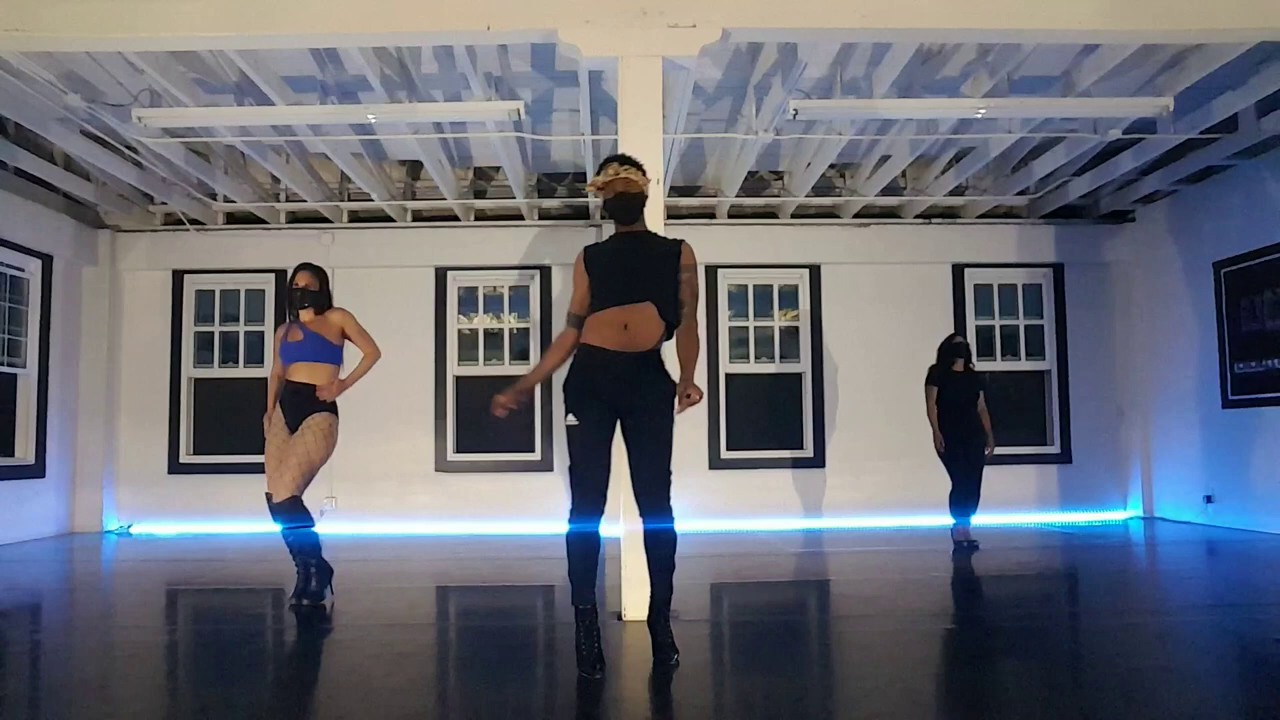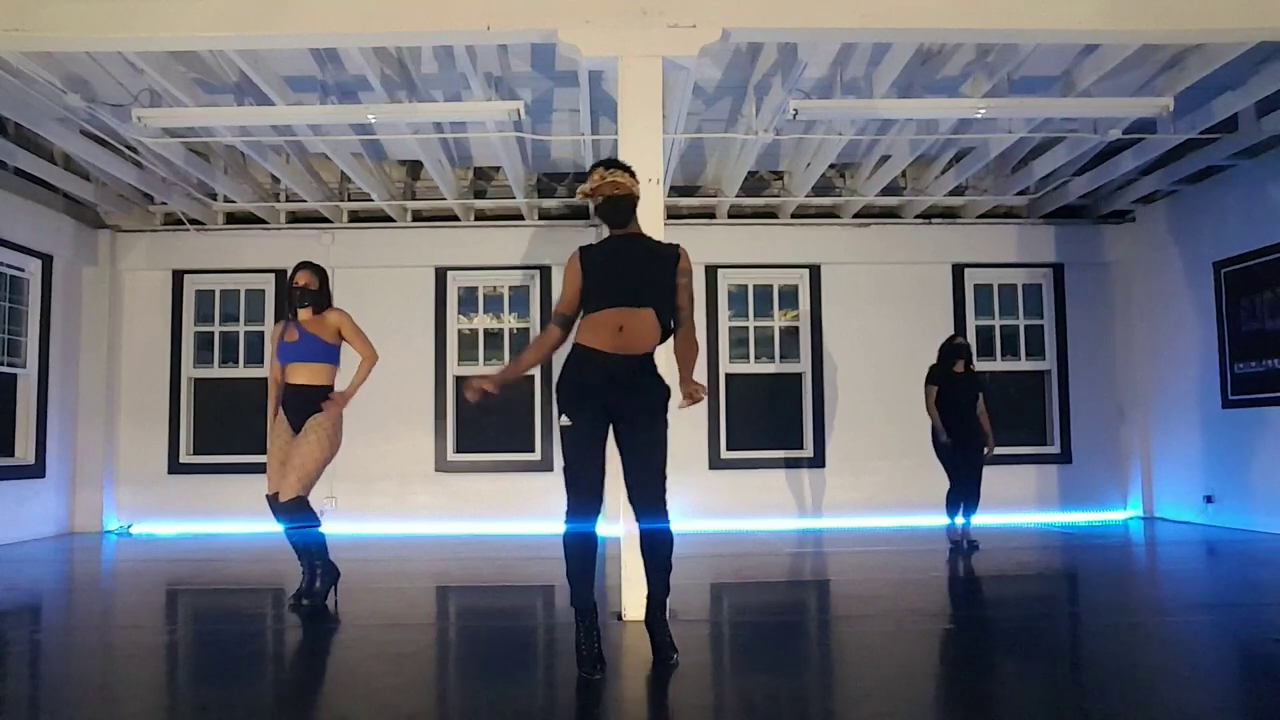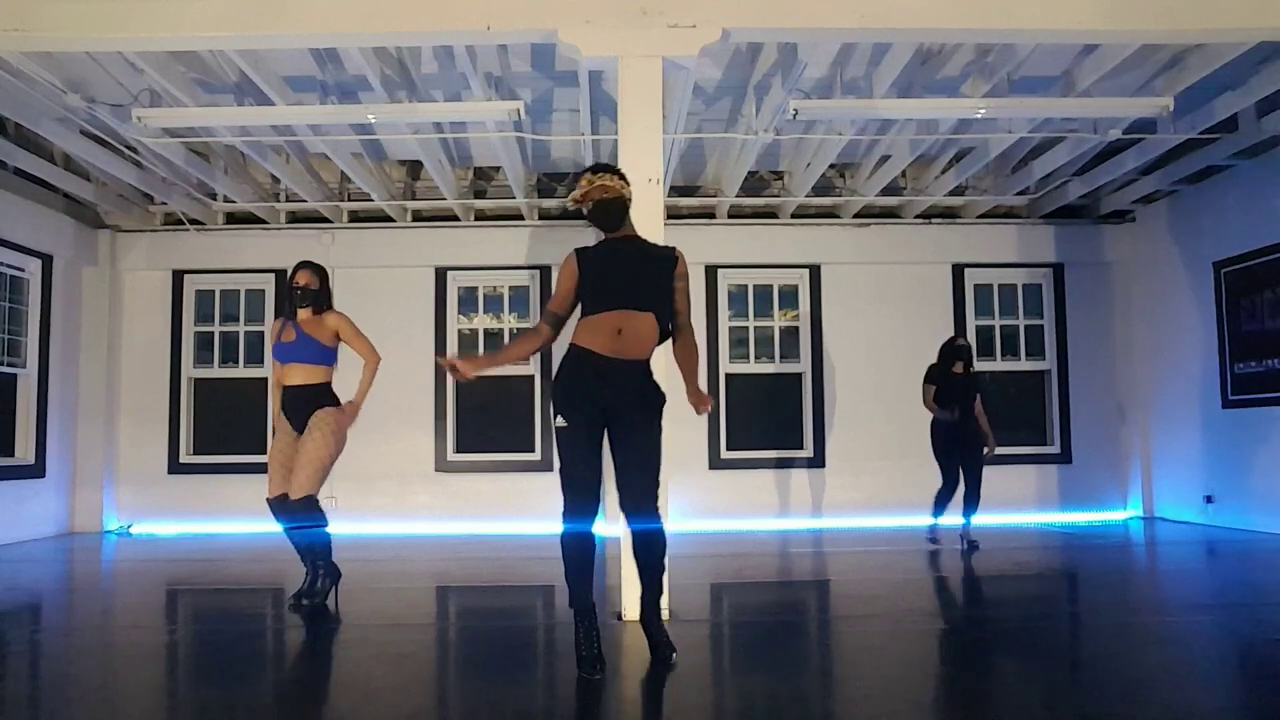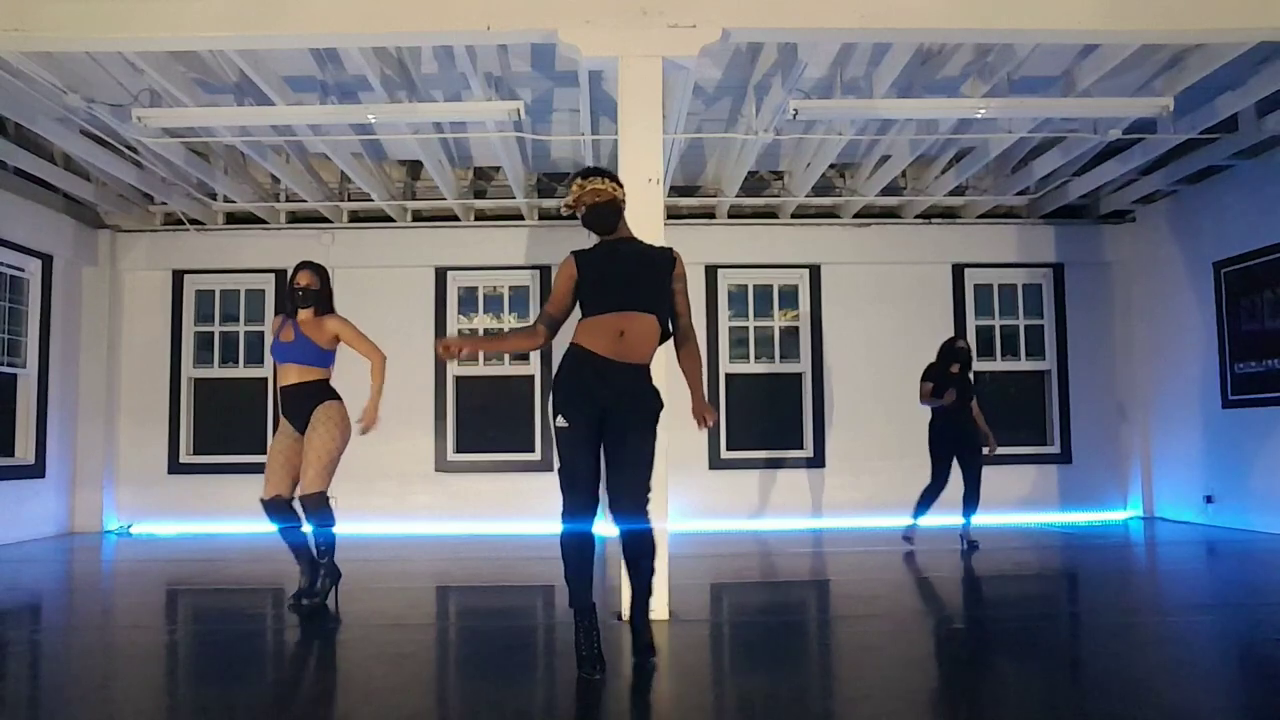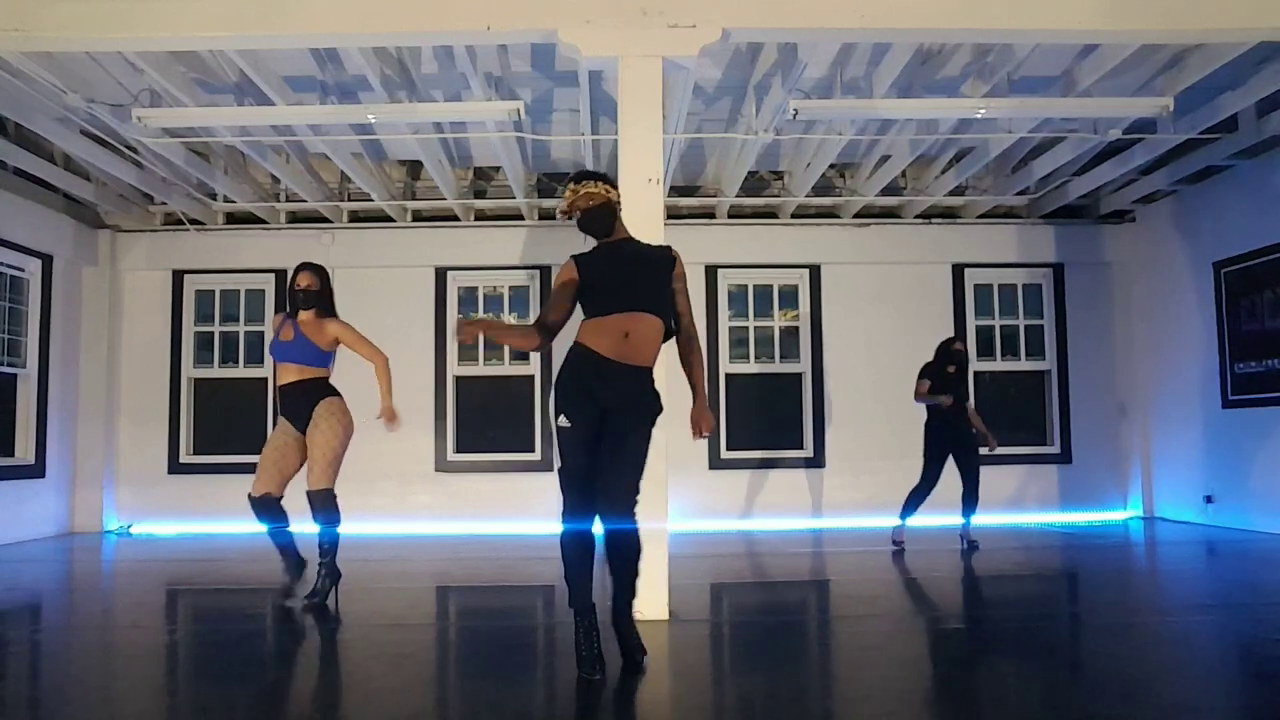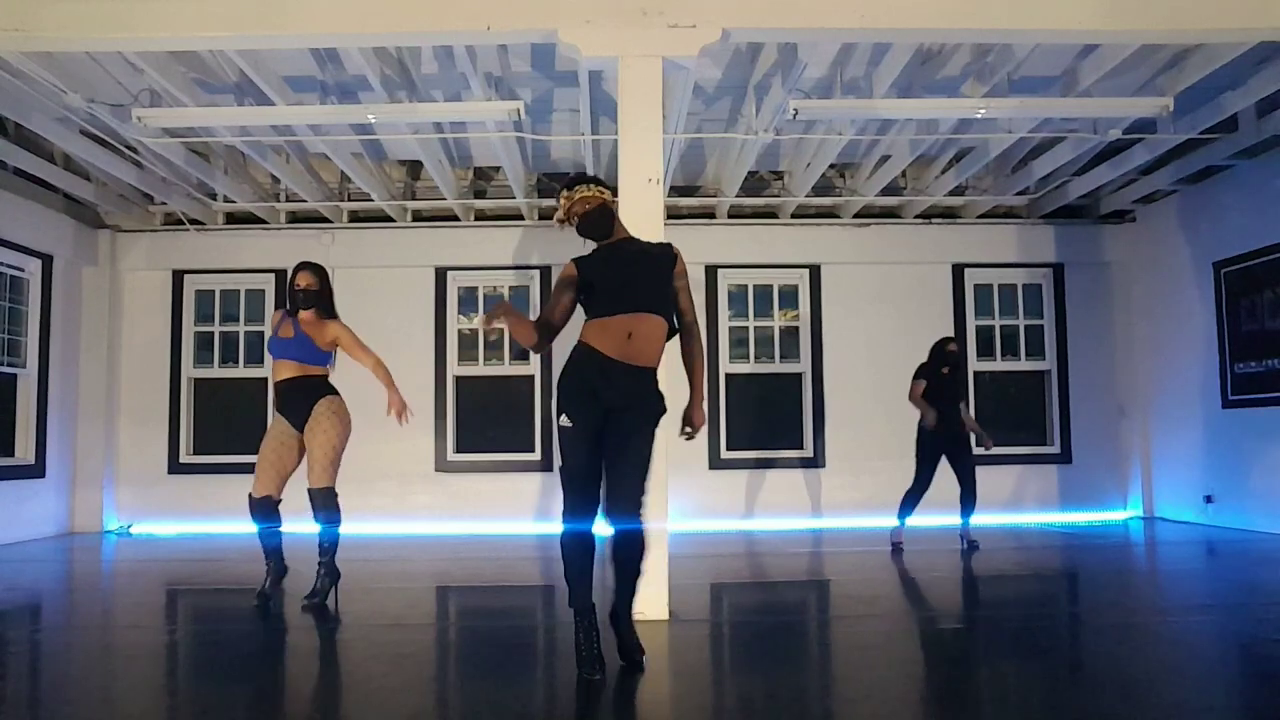
dt=0.1s
person 1, frame 1
left shoulder: (678, 253)
right shoulder: (590, 258)
left elbow: (688, 324)
right elbow: (571, 332)
left wrist: (687, 378)
right wrist: (525, 386)
left hip: (648, 380)
right hip: (591, 378)
left knee: (656, 504)
right knee: (587, 506)
left ankle: (660, 619)
right ankle: (586, 620)
person 1, frame 2
left shoulder: (672, 257)
right shoulder: (584, 258)
left elbow: (685, 328)
right elbow: (555, 331)
left wrist: (686, 378)
right wrist: (500, 377)
left hip: (640, 384)
right hip: (583, 378)
left knee: (650, 505)
right knee: (582, 507)
left ankle: (657, 618)
right ankle: (585, 622)
person 1, frame 3
left shoulder: (670, 260)
right shoulder: (580, 261)
left elbow: (682, 330)
right elbow: (544, 332)
left wrist: (692, 385)
right wrist: (483, 362)
left hip: (636, 386)
right hip: (579, 380)
left knee: (640, 507)
right knee: (580, 507)
left ankle: (652, 618)
right ankle: (584, 621)
person 1, frame 4
left shoulder: (667, 261)
right shoulder: (578, 263)
left elbow: (684, 333)
right elbow: (540, 333)
left wrist: (697, 395)
right wrist: (477, 344)
left hip: (634, 389)
right hip: (579, 379)
left knee: (628, 507)
right knee: (578, 507)
left ankle: (639, 616)
right ankle: (584, 621)
person 1, frame 5
left shoulder: (666, 260)
right shoulder: (578, 267)
left elbow: (687, 333)
right elbow: (539, 337)
left wrist: (700, 399)
right wrist: (491, 329)
left hip: (634, 391)
right hip: (582, 380)
left knee: (617, 508)
right knee: (579, 507)
left ankle: (623, 617)
right ankle: (584, 621)
person 1, frame 6
left shoulder: (666, 256)
right shoulder: (579, 269)
left elbow: (689, 330)
right elbow: (540, 336)
left wrist: (696, 398)
right wrist: (508, 315)
left hip: (637, 392)
right hip: (585, 380)
left knee: (625, 509)
right knee: (580, 507)
left ankle: (623, 617)
right ankle: (584, 622)
person 2, frame 1
left shoulder: (337, 318)
right shoulder: (284, 330)
left elbow: (372, 352)
right elbow: (276, 374)
left wrist: (344, 382)
right wrist: (269, 412)
left hip: (318, 415)
right hip: (286, 413)
left knee: (284, 496)
right knee: (275, 497)
left ankle: (318, 569)
right ankle: (307, 571)
person 2, frame 2
left shoulder: (335, 318)
right shoulder: (281, 329)
left elbow: (370, 354)
left wrist: (347, 394)
right wrist: (272, 416)
left hip: (321, 414)
right hip: (288, 414)
left knee: (290, 496)
right knee: (276, 498)
left ankle: (324, 570)
right ankle: (311, 571)
person 2, frame 3
left shoulder: (332, 321)
right shoulder: (279, 326)
left elbow: (371, 356)
left wrist: (358, 402)
right wrist: (277, 417)
left hip: (323, 413)
right hip: (290, 418)
left knee: (301, 496)
right knee: (278, 498)
left ankle: (326, 572)
right ankle: (314, 570)
person 2, frame 4
left shoulder: (332, 324)
right shoulder: (279, 323)
left elbow: (377, 357)
left wrist: (373, 404)
left hip: (324, 409)
right hip: (291, 417)
left knee: (311, 493)
right knee: (273, 498)
left ankle: (327, 571)
right ankle: (309, 568)
person 2, frame 5
left shoulder: (332, 327)
right shoulder: (280, 322)
left elbow: (377, 356)
left wrist: (387, 401)
left hip: (324, 407)
right hip: (289, 416)
left knee: (319, 491)
right knee: (261, 494)
left ankle: (327, 571)
right ankle: (292, 561)
person 2, frame 6
left shoulder: (333, 328)
right shoulder: (279, 318)
left elbow: (372, 361)
left wrist: (393, 393)
left hip: (322, 405)
right hip: (285, 414)
left knee: (320, 489)
right knee: (260, 496)
left ankle: (326, 570)
right ankle: (275, 567)
person 3, frame 1
left shoulder: (974, 376)
right shoulder: (938, 372)
left elbow: (982, 408)
right elbow: (931, 404)
left wrist: (989, 435)
right wrist: (936, 433)
left hip: (973, 435)
right hip: (950, 436)
left knee: (974, 483)
right knee: (960, 482)
left ankle: (965, 528)
right ankle: (958, 526)
person 3, frame 2
left shoulder: (973, 377)
right shoulder: (938, 372)
left elbow: (981, 410)
right elbow: (930, 403)
left wrist: (989, 436)
right wrist: (939, 430)
left hip: (972, 436)
right hip: (948, 436)
left knee: (973, 484)
right knee: (959, 482)
left ankle: (965, 529)
right ankle: (952, 525)
person 3, frame 3
left shoulder: (971, 378)
right shoulder: (937, 371)
left elbow: (978, 410)
right elbow: (928, 400)
left wrist: (988, 436)
right wrist: (942, 413)
left hip: (970, 435)
right hip: (945, 434)
left knee: (974, 483)
right knee: (950, 482)
left ankle: (966, 529)
right ankle: (934, 523)
person 3, frame 4
left shoulder: (966, 379)
right shoulder: (934, 371)
left elbow: (975, 411)
right elbow: (923, 398)
left wrist: (988, 434)
right wrist: (941, 401)
left hip: (968, 435)
right hip: (942, 433)
left knee: (973, 483)
right knee: (938, 482)
left ankle: (966, 529)
right ankle: (914, 523)
person 3, frame 5
left shoulder: (961, 379)
right shoulder: (931, 370)
right elbow: (919, 395)
left wrist: (986, 434)
right wrist: (938, 399)
left hip: (964, 435)
right hip: (939, 433)
left knee: (972, 483)
right knee: (928, 482)
left ankle: (965, 529)
right ankle: (900, 526)
person 3, frame 6
left shoulder: (955, 380)
right shoulder: (926, 371)
right elbow: (914, 395)
left wrist: (981, 434)
right wrist: (926, 410)
left hip: (957, 436)
right hip: (931, 435)
left knee: (969, 483)
right knee: (921, 484)
left ankle: (965, 529)
right ankle: (899, 527)
